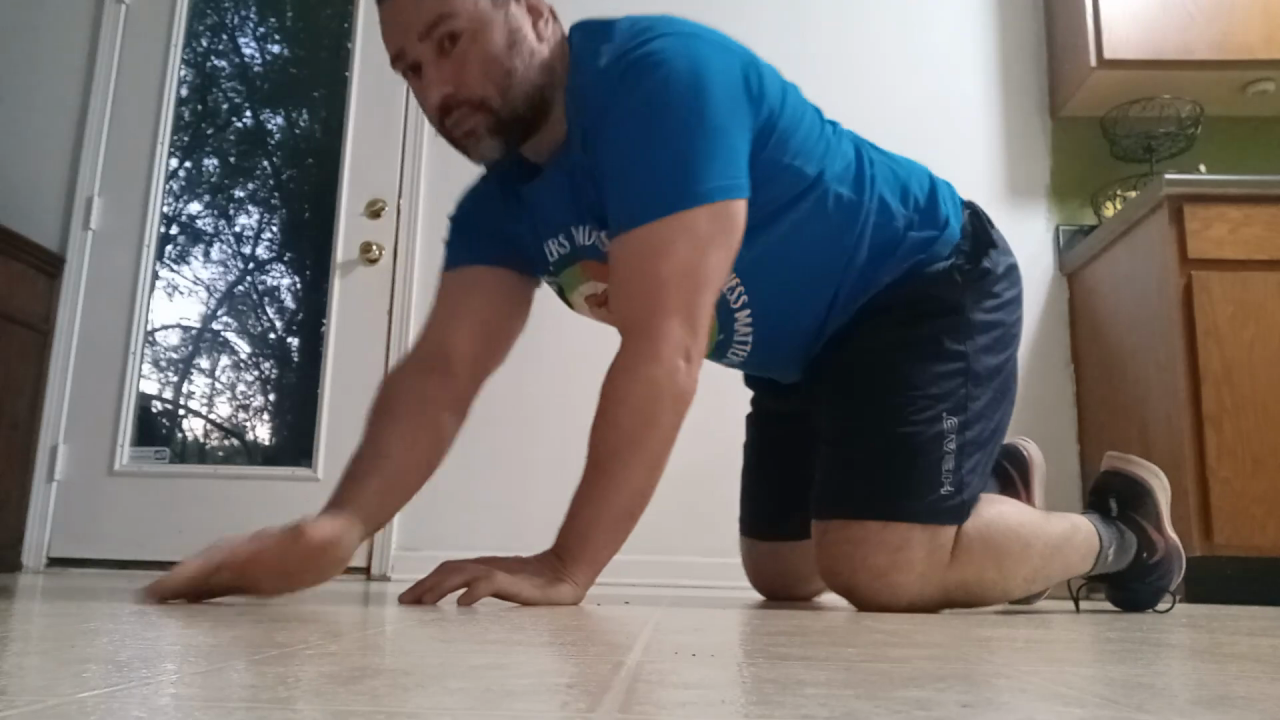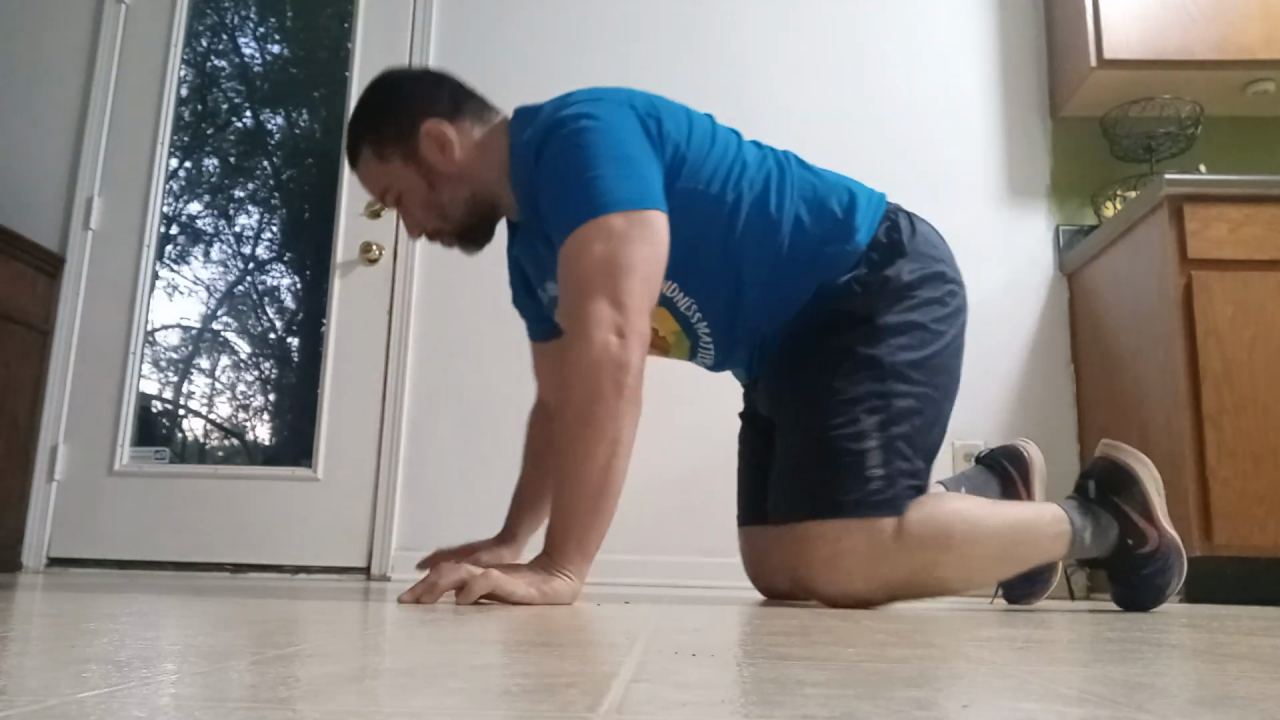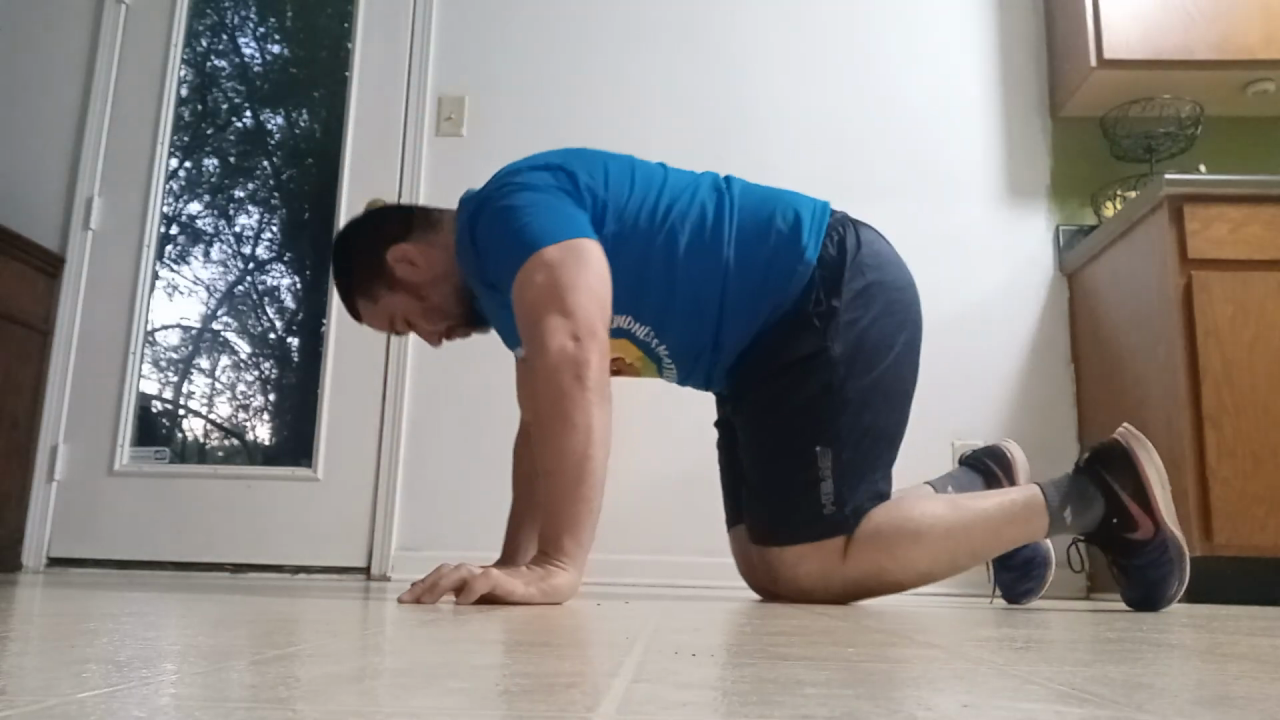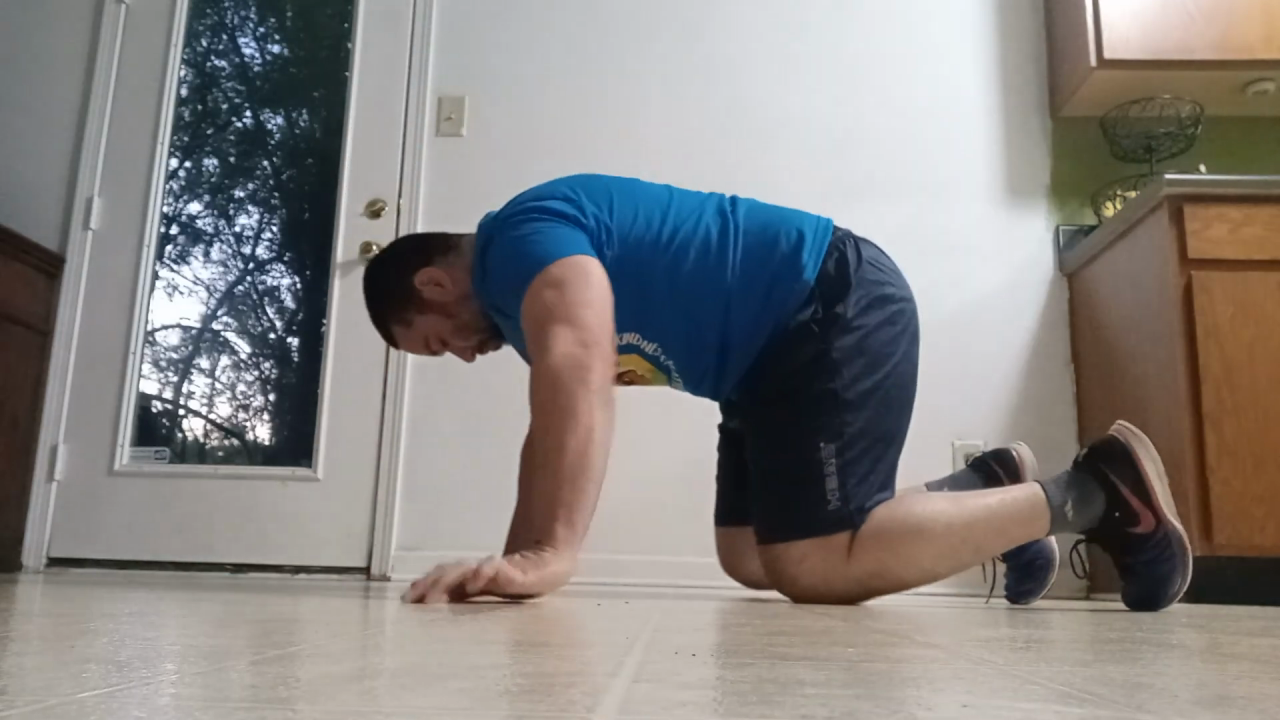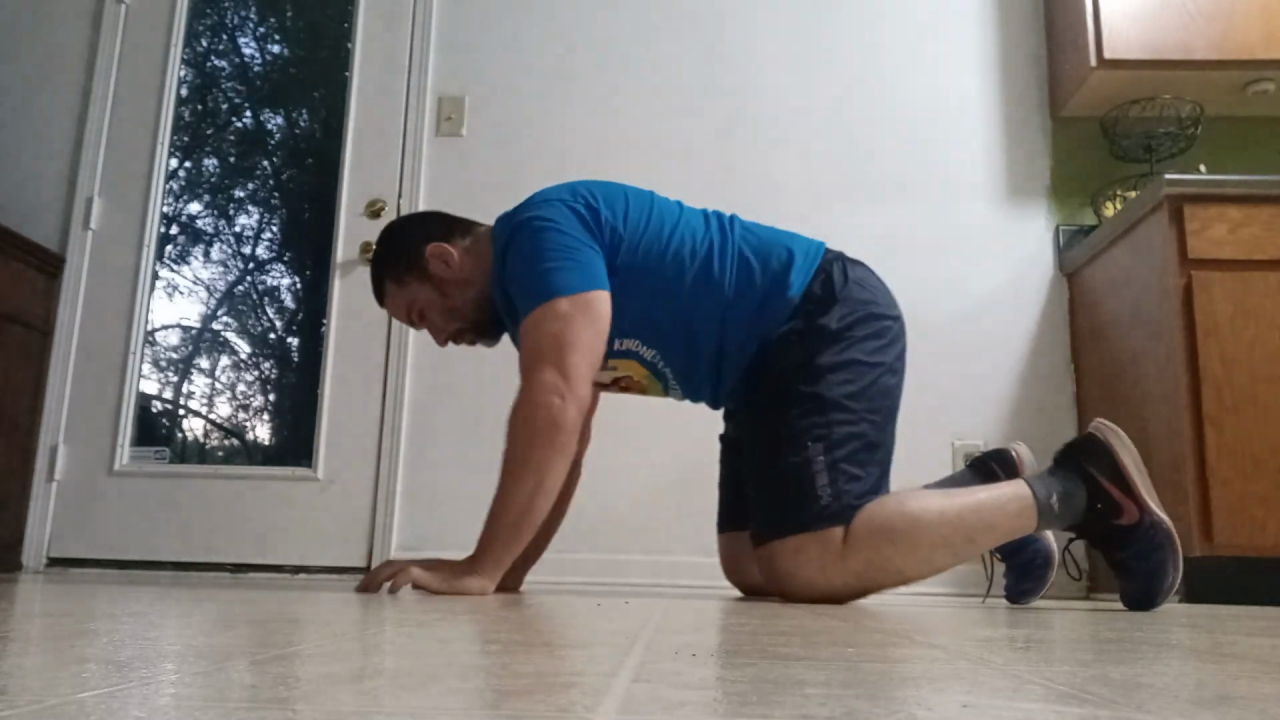
dt=0.5s
person 1, frame 1
right shoulder: (502, 200)
left elbow: (659, 348)
right elbow: (443, 370)
left wrist: (561, 567)
right wrist: (337, 526)
left hip: (934, 287)
right hip: (804, 347)
left knee: (878, 565)
right knee: (783, 574)
left ankle: (1115, 525)
right ankle: (986, 482)
person 1, frame 2
left shoulder: (575, 137)
right shoulder: (529, 248)
left elbow: (608, 345)
right elbow: (560, 405)
left wrist: (559, 568)
right wrist: (508, 542)
left hip: (879, 290)
right hip: (791, 346)
left knee: (837, 561)
right knee: (776, 572)
left ankle: (1100, 517)
right ankle: (991, 489)
person 1, frame 3
left shoulder: (509, 213)
right shoulder: (508, 276)
left elbow: (574, 366)
right elbow: (546, 423)
left wrist: (557, 566)
right wrist: (511, 564)
left hip: (835, 297)
right hip: (774, 338)
left knee: (810, 564)
right knee: (767, 567)
left ankle: (1090, 495)
right ankle: (977, 487)
person 1, frame 4
left shoulder: (519, 239)
right shoulder: (527, 286)
left elbow: (577, 366)
right elbow: (554, 428)
left wrist: (553, 552)
right wrist: (513, 564)
left hip: (838, 307)
right hip: (782, 342)
left knee: (815, 566)
right knee: (749, 559)
left ankle: (1091, 491)
right ankle: (988, 486)
person 1, frame 5
left shoulder: (539, 237)
right shoulder: (531, 295)
left elbow: (553, 408)
right elbow: (560, 444)
left wrist: (482, 570)
right wrist: (510, 573)
left hip: (830, 323)
right hip: (780, 358)
left knee: (813, 565)
right knee: (753, 568)
left ankle: (1076, 487)
right ankle: (987, 488)
